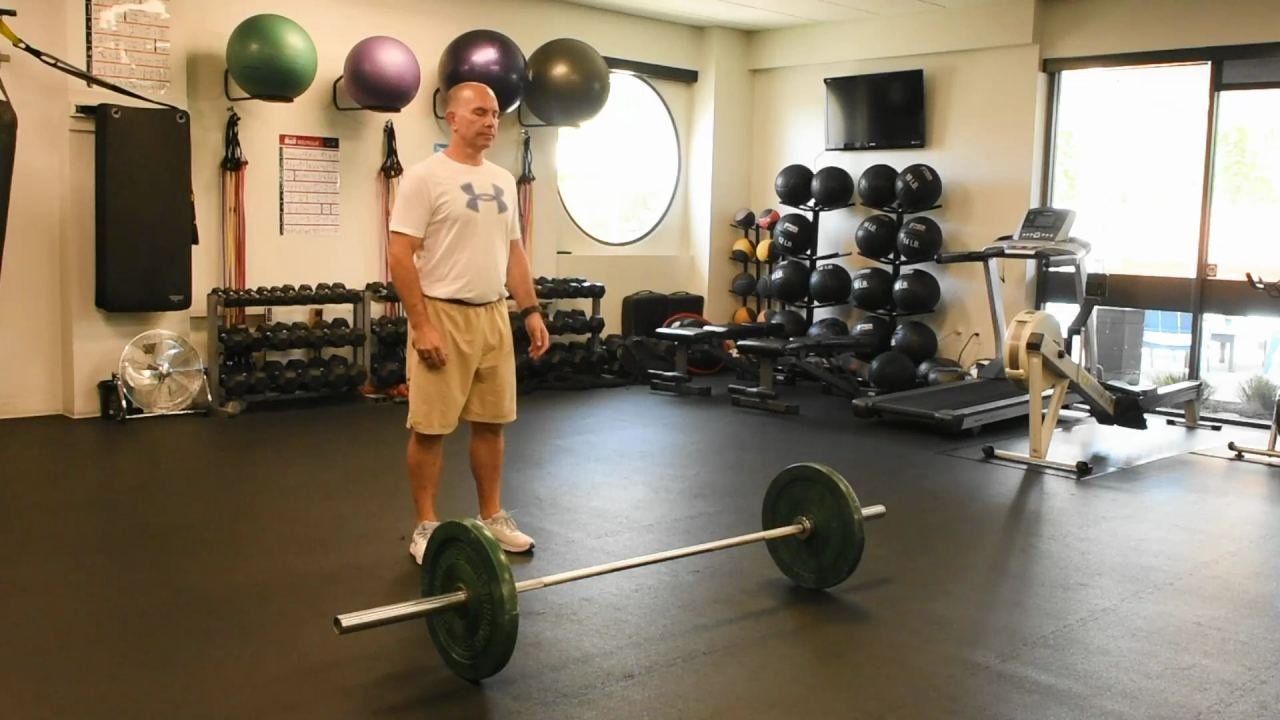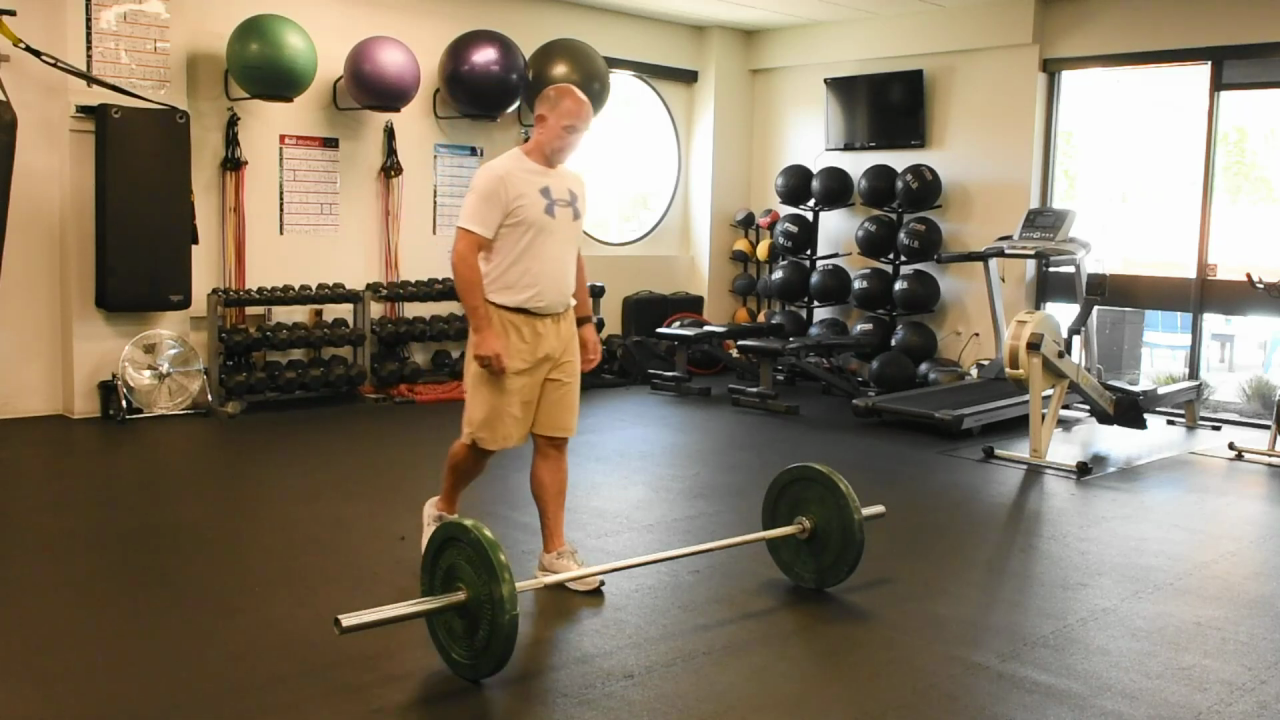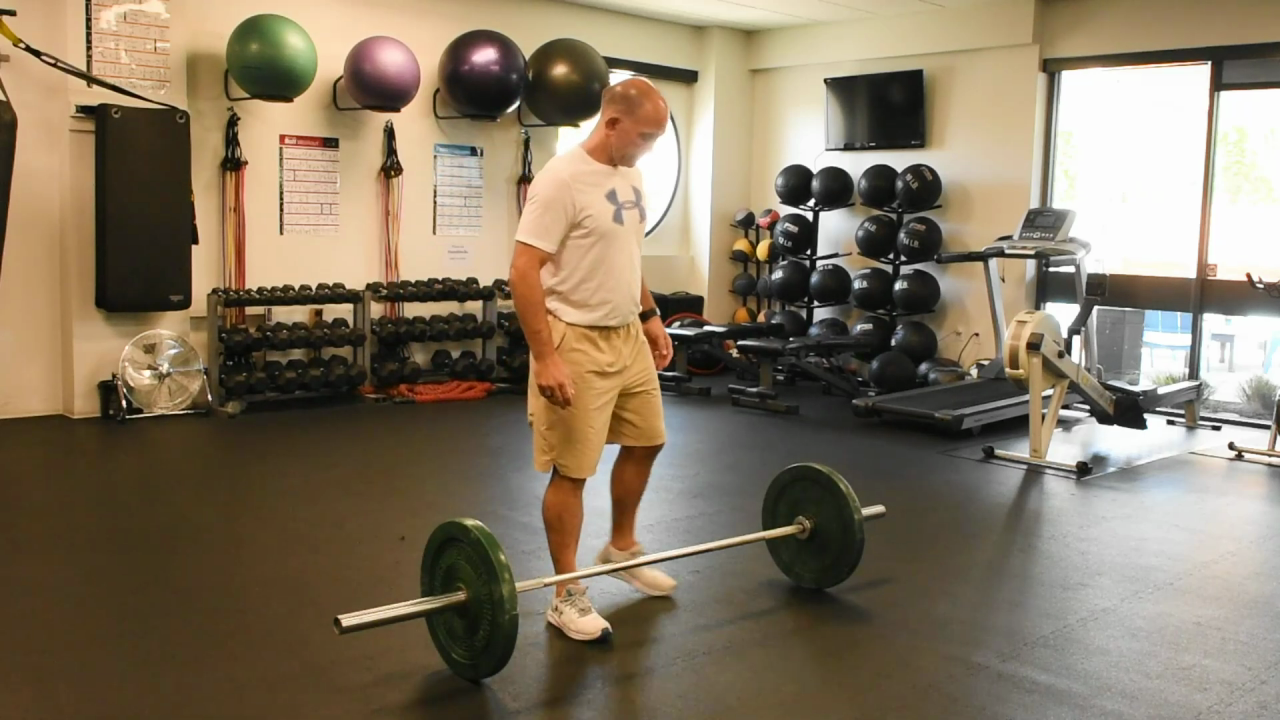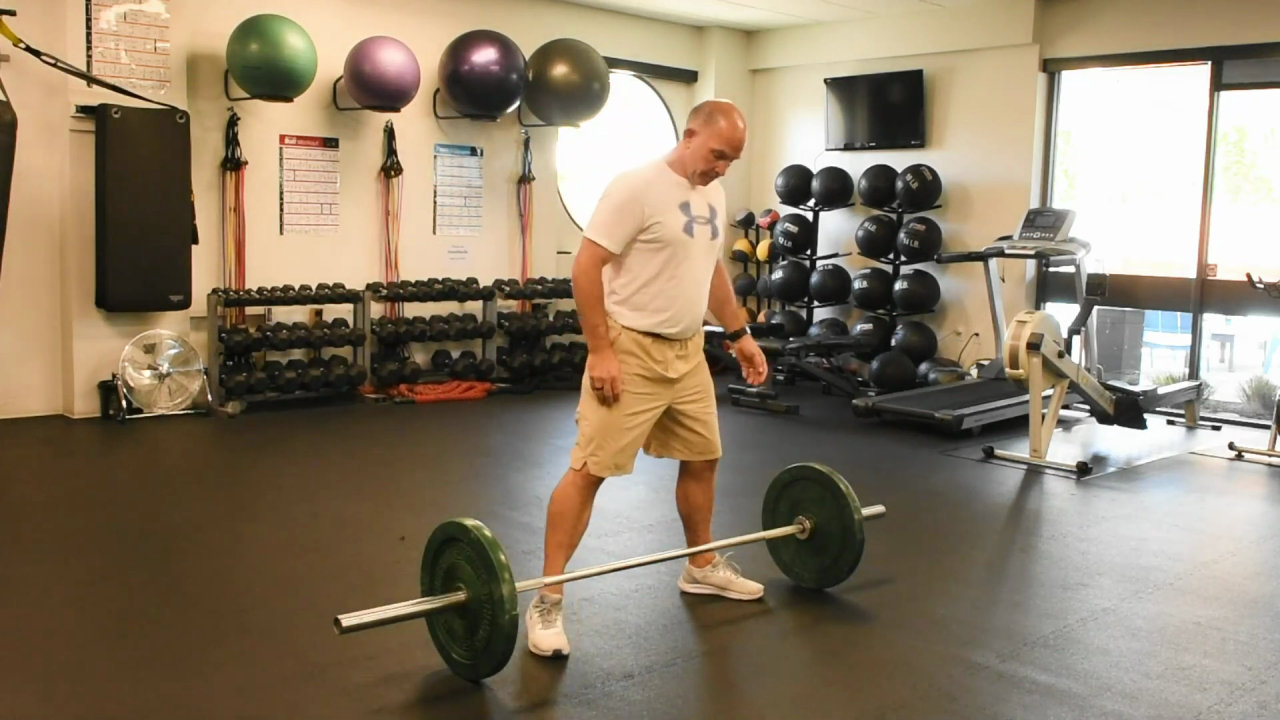
dt=1s
person 1, frame 1
left shoulder: (502, 180)
right shoulder: (425, 177)
left elbow: (513, 253)
right elbow: (401, 255)
left wrist: (531, 311)
right wrist: (422, 324)
left hip: (493, 315)
right hip: (444, 316)
left knee: (491, 424)
right knee: (430, 428)
left ankle: (492, 518)
right ankle: (426, 527)
person 1, frame 2
left shoulder: (573, 183)
right shoulder: (500, 177)
right elbow: (464, 255)
left wrist: (586, 322)
right wrist: (484, 330)
left hip: (559, 328)
right hip: (508, 326)
left knee: (554, 441)
right knee: (485, 438)
left ankle: (555, 551)
right ankle: (442, 509)
person 1, frame 3
left shoulder: (629, 177)
right shoulder: (561, 181)
right elbow: (524, 271)
left wrist: (649, 316)
right wrist: (546, 357)
left hip: (626, 337)
right hip: (576, 342)
left knee: (647, 441)
right knee: (571, 471)
left ankle: (622, 546)
right ankle: (567, 595)
person 1, frame 4
left shoulder: (713, 194)
right shoulder: (637, 187)
right elbow: (587, 267)
left wrist: (741, 334)
right wrist: (601, 350)
left hip: (687, 350)
right hip: (631, 350)
left knee: (703, 458)
right knee: (589, 469)
left ankle: (701, 565)
right ankle: (547, 599)
